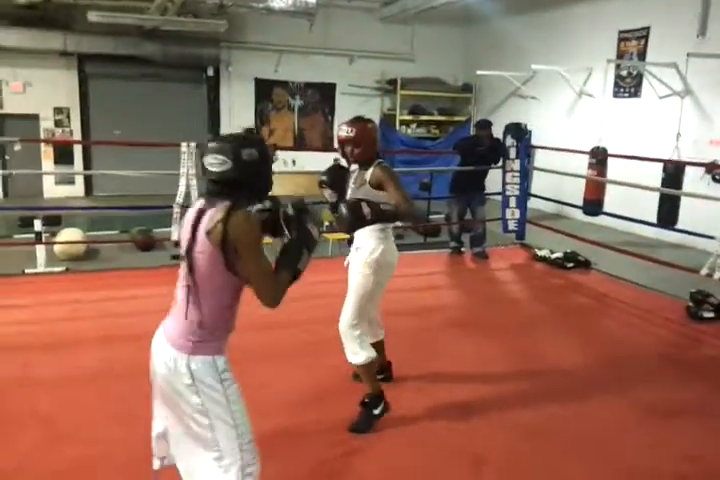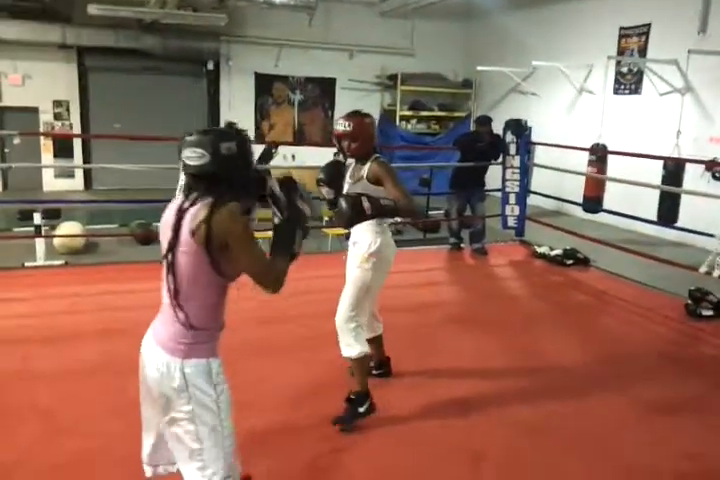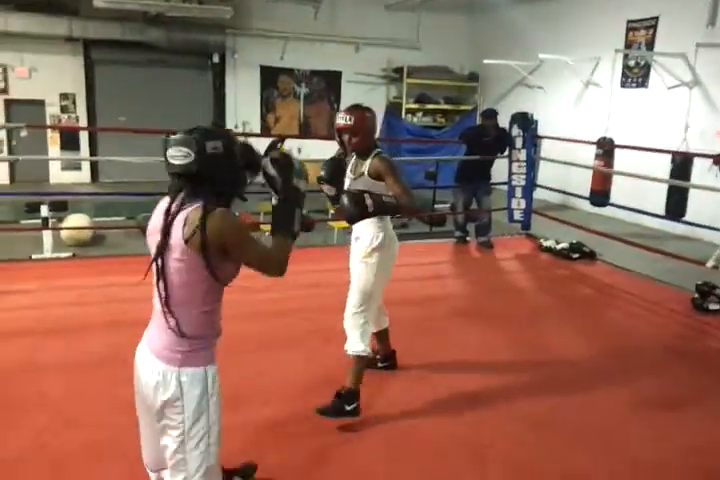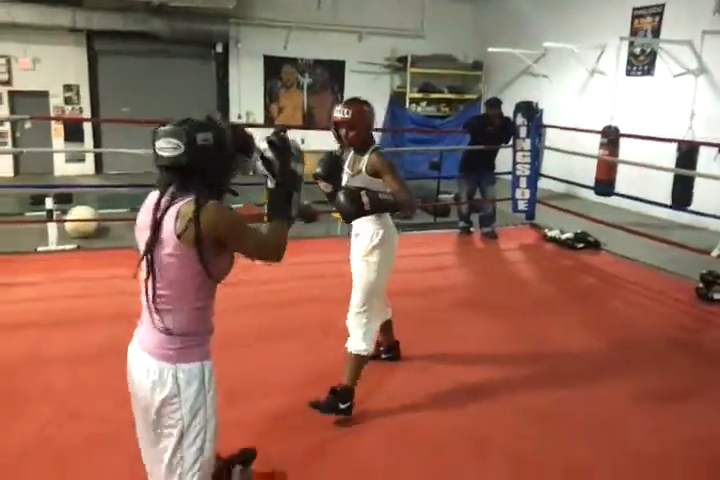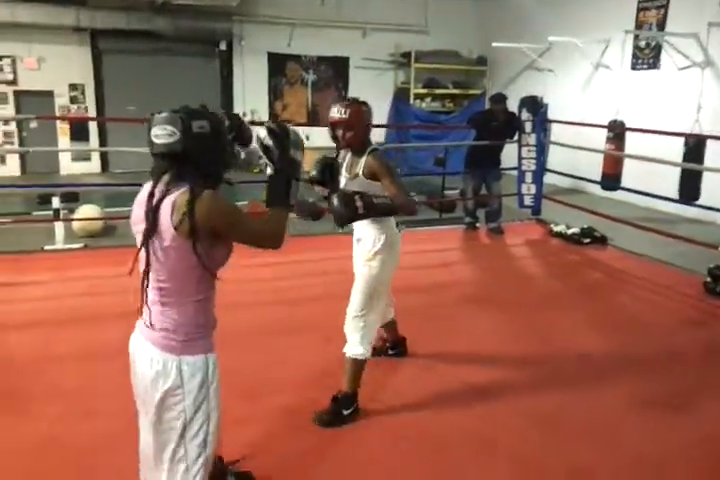
dt=0.1s
person 1, frame 1
left shoulder: (201, 209)
right shoulder: (238, 220)
right elbow: (271, 297)
right wrist: (300, 242)
left hip: (169, 346)
right hip: (197, 360)
left knee: (180, 441)
person 1, frame 2
left shoulder: (179, 207)
right shoulder: (222, 217)
right elbow: (272, 281)
left wrist: (245, 201)
right wrist: (292, 221)
left hip: (157, 349)
right hip: (189, 362)
person 1, frame 3
left shoulder: (166, 208)
right shoulder: (216, 220)
right elbow: (275, 265)
right wrist: (288, 198)
left hip: (152, 355)
right hip: (185, 370)
person 1, frame 4
left shoulder: (154, 203)
right shoulder: (210, 215)
right elbow: (272, 250)
left wrist: (233, 155)
right wrist: (284, 182)
left hip: (145, 351)
right hip: (179, 366)
person 1, frame 5
left shoulder: (149, 193)
right shoulder: (206, 205)
right elbow: (271, 237)
left wrist: (225, 142)
right wrist: (283, 169)
left hip: (148, 344)
right hip: (183, 358)
person 2, frame 1
left shoulder: (380, 172)
right shoulder: (352, 172)
left elbow: (408, 209)
right elbow: (346, 213)
left wrist: (376, 212)
right wrist: (333, 193)
left hip: (375, 251)
right hip: (361, 249)
left knee: (351, 324)
right knee: (366, 315)
left ankle: (375, 399)
right ankle: (380, 367)
person 2, frame 2
left shoulder: (378, 168)
right shoulder: (347, 166)
left elbow: (408, 205)
right elbow: (341, 211)
left wrist: (376, 207)
right wrist: (331, 189)
left hip: (374, 246)
right hip: (358, 243)
left knee: (348, 318)
right knee: (364, 309)
left ankle: (361, 398)
right ankle: (379, 361)
person 2, frame 3
left shoulder: (379, 163)
right shoulder: (348, 160)
left elbow: (410, 203)
right elbow: (344, 207)
left wrist: (378, 204)
right wrist: (332, 186)
left hip: (376, 241)
right hip: (361, 238)
left knee: (356, 313)
right knee: (370, 304)
left ankle: (350, 396)
right ankle: (385, 354)
person 2, frame 4
left shoulder: (376, 160)
right shoulder: (346, 156)
left elbow: (408, 202)
right elbow: (343, 201)
left wrist: (375, 203)
right wrist: (328, 183)
left hip: (376, 239)
right hip: (361, 235)
left knee: (361, 312)
right knee: (374, 298)
left ankle: (344, 395)
right ankle: (388, 347)
person 2, frame 5
left shoulder: (374, 161)
right shoulder: (343, 158)
left elbow: (408, 205)
right elbow: (339, 203)
left wrist: (369, 206)
right wrist: (325, 187)
left hip: (379, 241)
right hip: (364, 237)
left knee: (358, 316)
right knee: (377, 298)
left ankle: (347, 399)
right ankle: (395, 341)
person 3, frame 1
left shoulder: (494, 144)
right shoulder: (467, 142)
right elbow: (457, 149)
left hip: (477, 187)
right hip: (460, 186)
left knee: (479, 218)
right knee: (456, 217)
left ankle: (478, 248)
right ankle: (455, 245)
person 3, frame 2
left shoulder: (495, 141)
right shoulder: (467, 138)
right elbow: (458, 145)
left hip: (477, 183)
right hip: (460, 182)
left knee: (479, 214)
right knee: (455, 213)
left ankle: (477, 244)
right ankle: (455, 241)
person 3, frame 3
left shoulder: (500, 134)
right shoulder: (473, 132)
right elbow: (464, 138)
left hip: (483, 177)
right hip: (466, 175)
left knee: (485, 208)
right knee: (461, 207)
left ankle: (483, 237)
right ankle: (461, 234)
person 3, frame 4
left shoulder: (505, 123)
right shoulder: (478, 121)
right elbow: (467, 129)
left hip: (487, 166)
right hip: (470, 165)
left knee: (489, 198)
right knee: (465, 197)
left ankle: (487, 228)
right ankle: (464, 225)
person 3, frame 5
left shoulder: (510, 118)
right shoulder: (482, 116)
right elbow: (472, 124)
left hip: (493, 162)
right hip: (475, 160)
left knee: (495, 193)
right knee: (471, 193)
left ankle: (493, 223)
right ankle: (470, 221)
